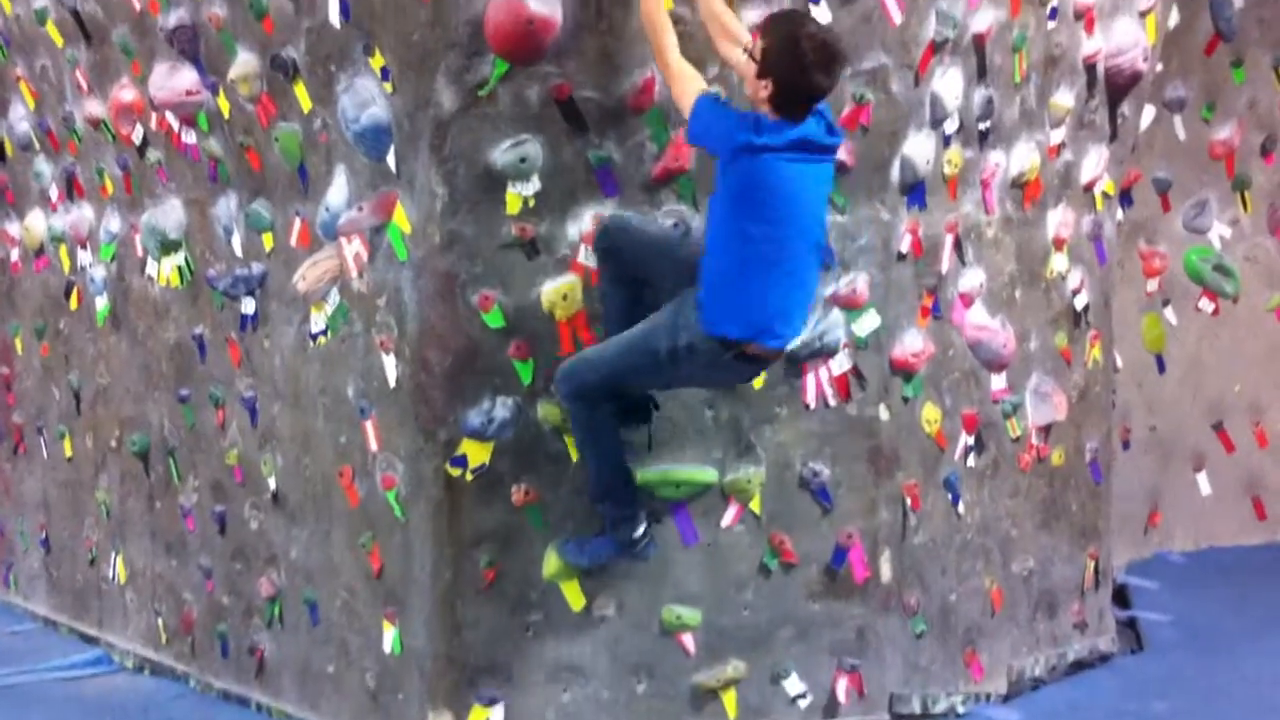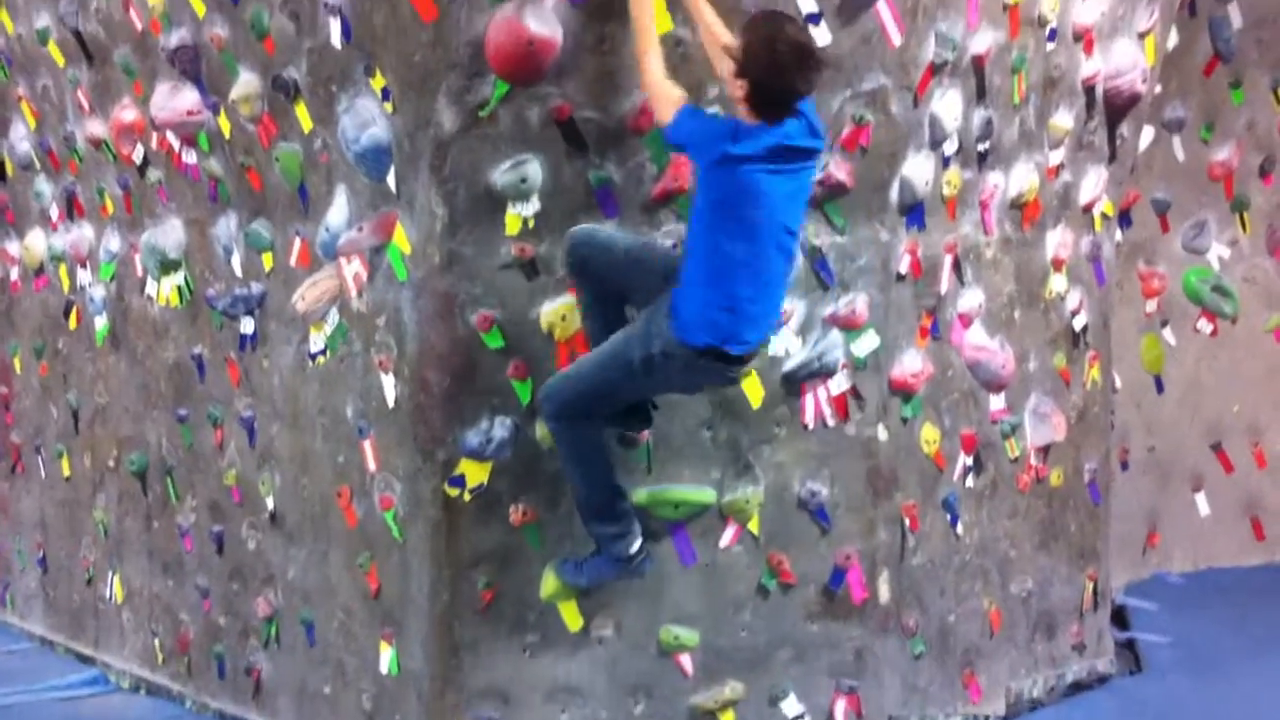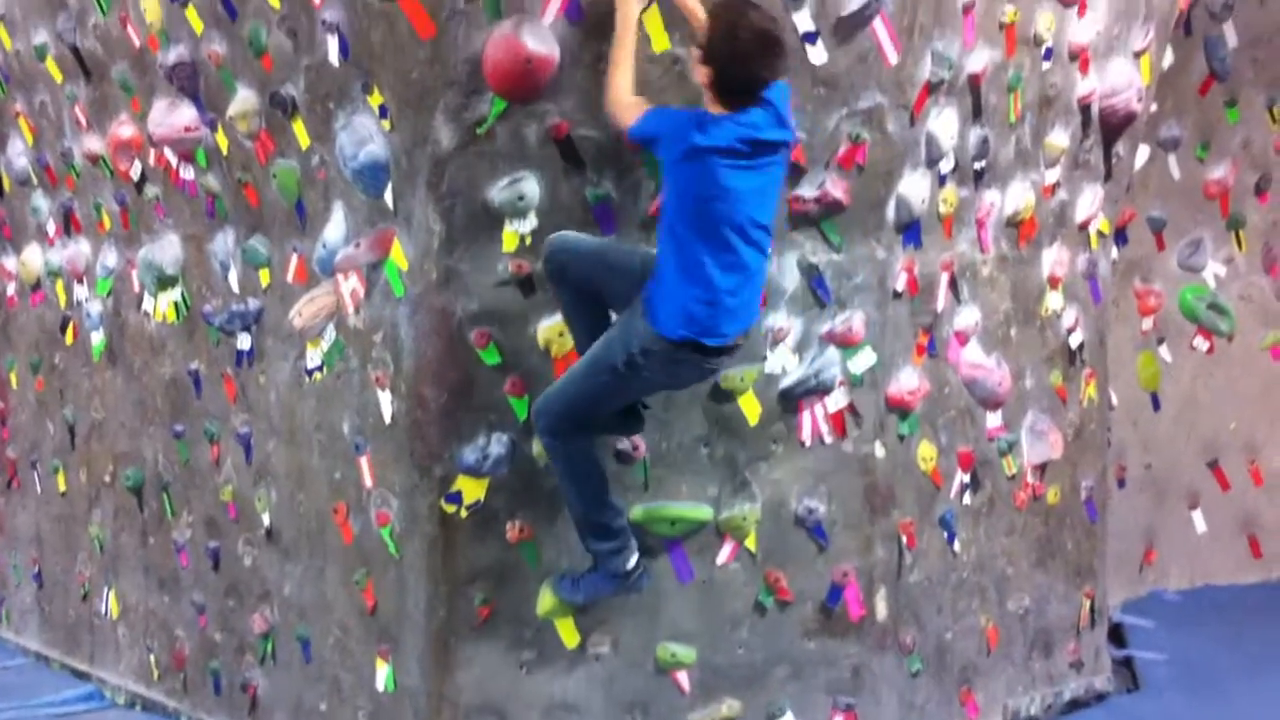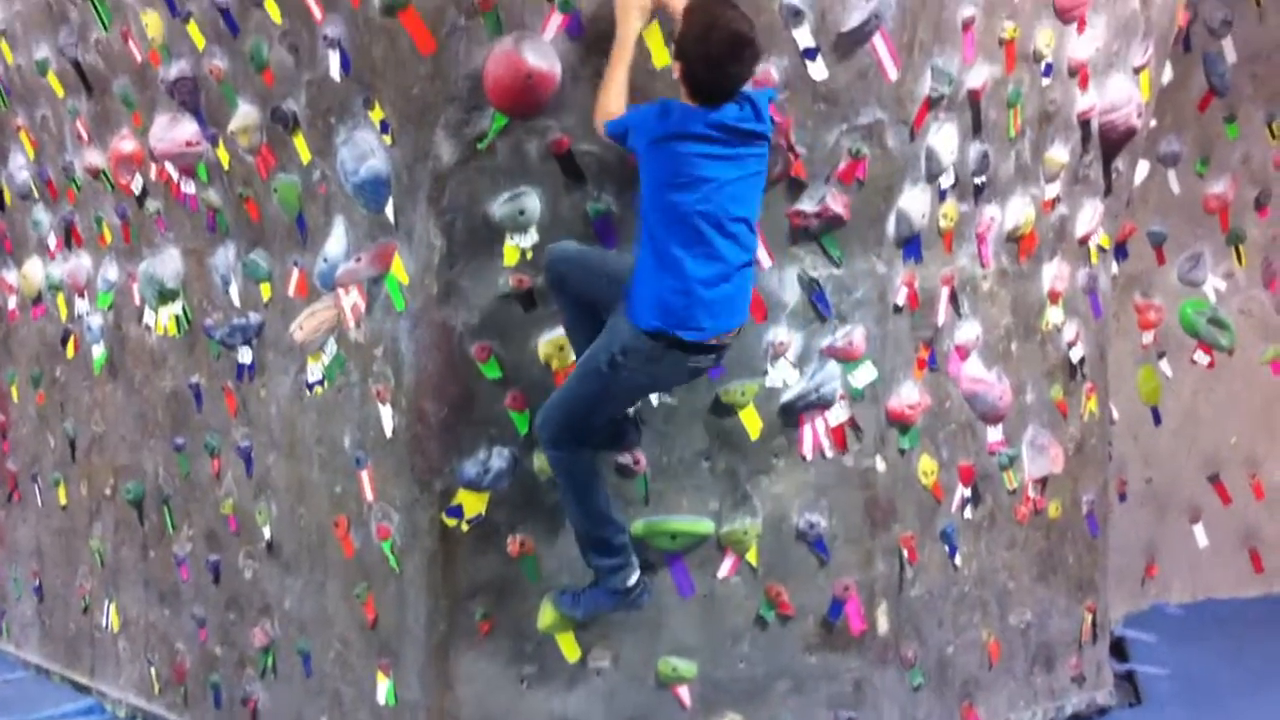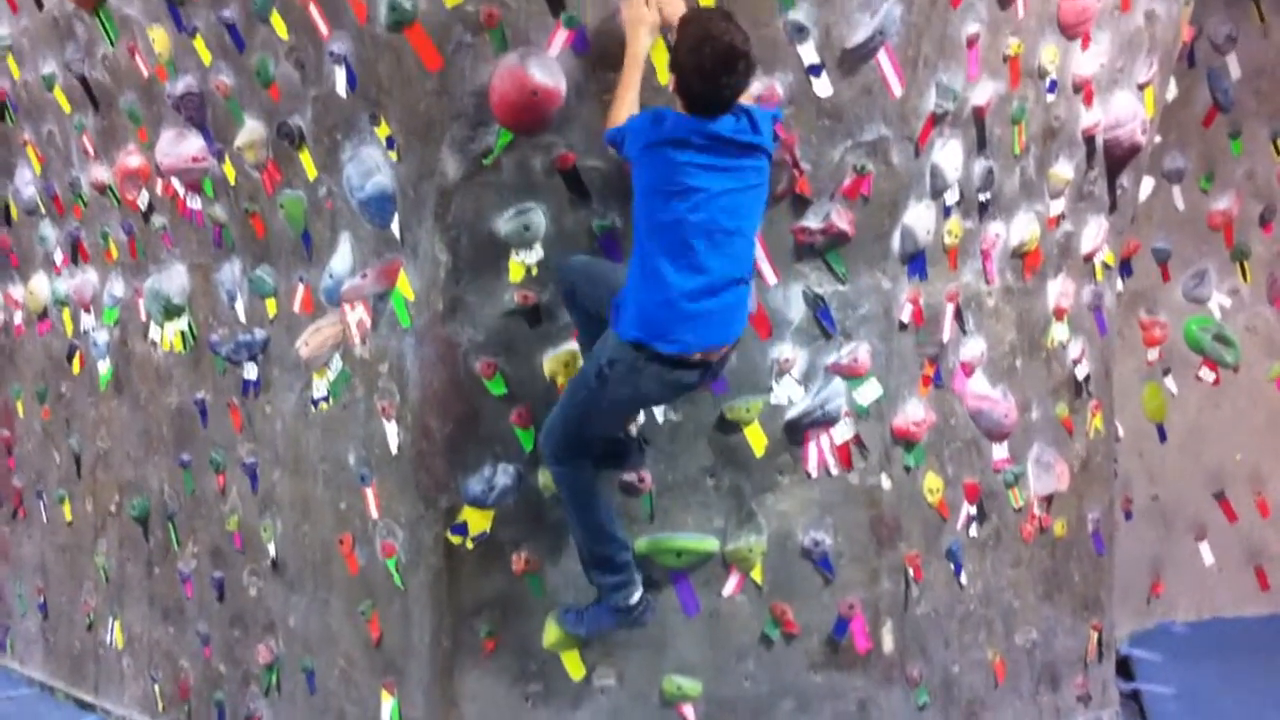
dt=0.1s
person 1, frame 1
left shoulder: (744, 139)
right shoulder: (816, 127)
left elbow: (669, 59)
left hip: (722, 338)
right hip: (757, 307)
left knee: (577, 385)
right knee: (615, 235)
left ankle: (625, 529)
right ankle: (623, 393)
person 1, frame 2
left shoulder: (723, 142)
right shoulder: (802, 127)
left elbow: (653, 82)
right elbow: (747, 56)
left hip: (697, 343)
right hip: (736, 315)
left knee: (562, 404)
right knee: (586, 246)
left ankle: (621, 546)
right ankle: (624, 394)
person 1, frame 3
left shoulder: (691, 136)
right shoulder: (775, 114)
left elbow: (619, 100)
right elbow: (734, 57)
left hip: (677, 336)
right hip: (711, 309)
left knee: (554, 419)
right knee: (563, 253)
left ankle: (617, 561)
right ankle: (613, 398)
person 1, frame 4
left shoulder: (660, 127)
right shoulder: (757, 115)
left elbow: (607, 114)
right elbow: (728, 71)
left hip: (660, 338)
right hip: (718, 330)
left knee: (559, 434)
right knee: (562, 262)
left ankle: (619, 577)
right ankle: (612, 417)
person 1, frame 5
left shoulder: (655, 135)
right shoulder: (758, 132)
left elbow: (617, 119)
right elbow: (731, 84)
left hip: (653, 349)
right hip: (716, 347)
left knee: (562, 447)
right knee: (575, 274)
left ankle: (622, 593)
right ankle: (615, 436)
